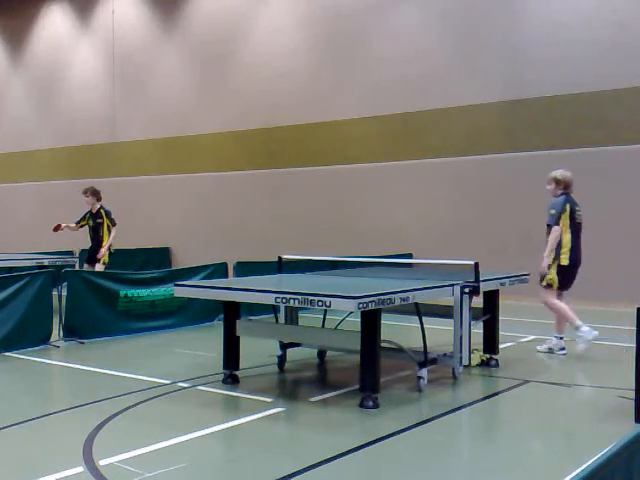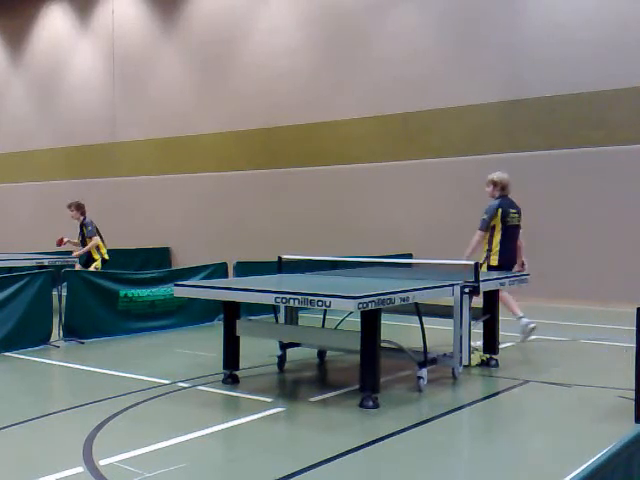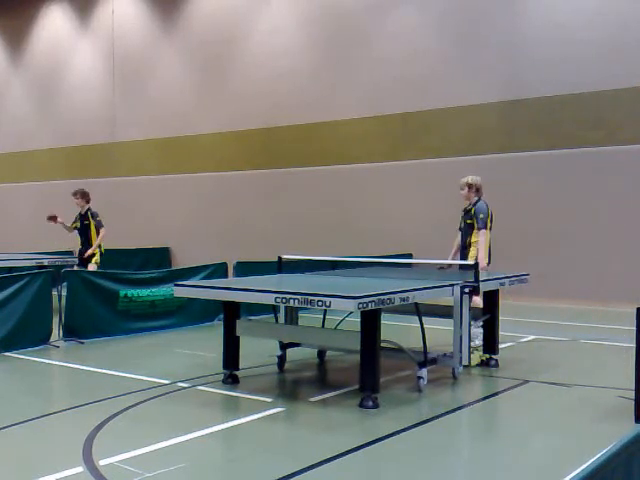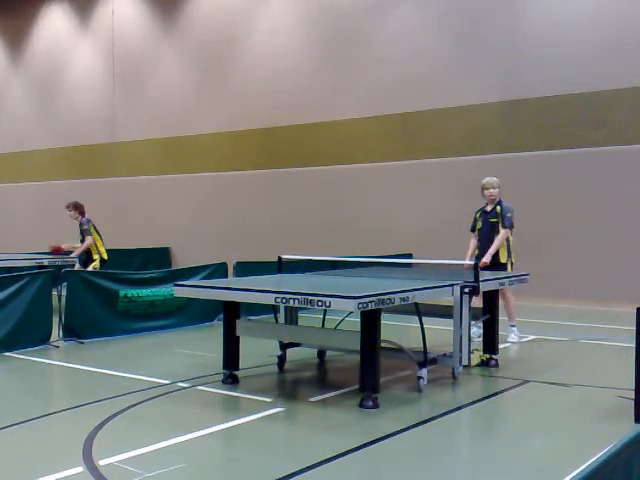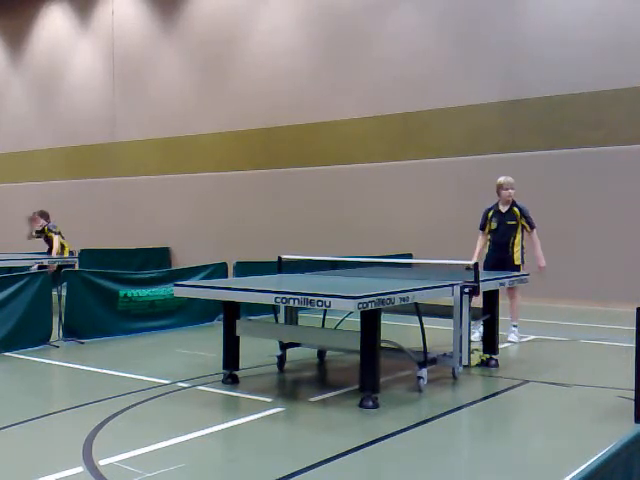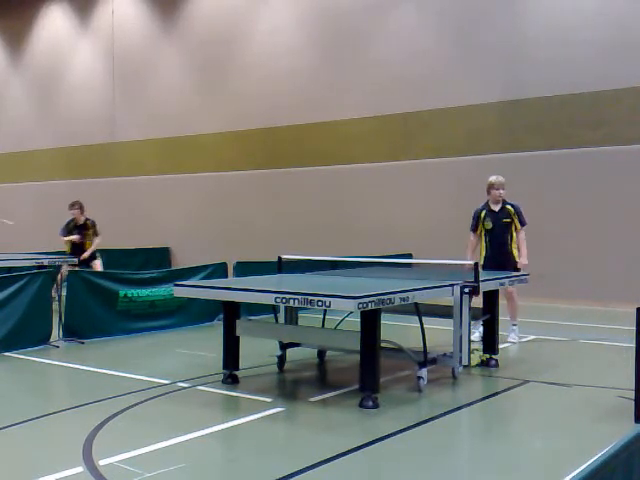
dt=0.7s
person 1, frame 1
left shoulder: (558, 202)
right shoulder: (574, 205)
left elbow: (556, 232)
left wrist: (545, 258)
left hip: (561, 258)
right hip: (572, 259)
left knee: (547, 297)
right knee: (557, 298)
left ankle: (582, 329)
right ankle: (557, 342)
person 1, frame 2
left shoulder: (494, 206)
right shoulder: (515, 207)
left elbow: (481, 234)
right elbow: (517, 236)
left wrist: (466, 257)
right wrist: (521, 258)
left hip: (495, 258)
right hip: (510, 258)
right knee: (499, 293)
right ankle: (523, 320)
person 1, frame 3
left shoulder: (481, 207)
right shoulder: (467, 209)
left elbow: (483, 233)
right elbow: (461, 236)
left wrist: (481, 259)
right wrist: (451, 257)
left hip: (476, 258)
right hip: (468, 258)
left knee: (471, 293)
right ankle: (476, 329)
person 1, frame 4
left shoulder: (505, 209)
right shoulder: (479, 213)
left elbow: (504, 233)
right elbow: (474, 237)
left wrist: (489, 254)
right wrist: (468, 258)
left hip: (501, 258)
right hip: (481, 259)
left knee: (504, 291)
left ankle: (513, 328)
right ankle: (479, 326)
person 1, frame 5
left shoulder: (520, 211)
right shoulder: (489, 212)
left elbow: (532, 233)
right elbow: (483, 235)
left wrist: (540, 257)
right wrist: (475, 257)
left hip: (513, 258)
right hip: (492, 258)
left knee: (512, 291)
left ankle: (514, 328)
right ankle: (481, 326)
person 1, frame 6
left shoulder: (513, 209)
right shoulder: (480, 212)
left elbow: (520, 232)
right elbow: (474, 236)
left wrist: (523, 256)
right wrist: (469, 259)
left hip: (510, 258)
right hip: (489, 260)
left knee: (510, 291)
left ankle: (514, 327)
right ankle: (481, 326)
